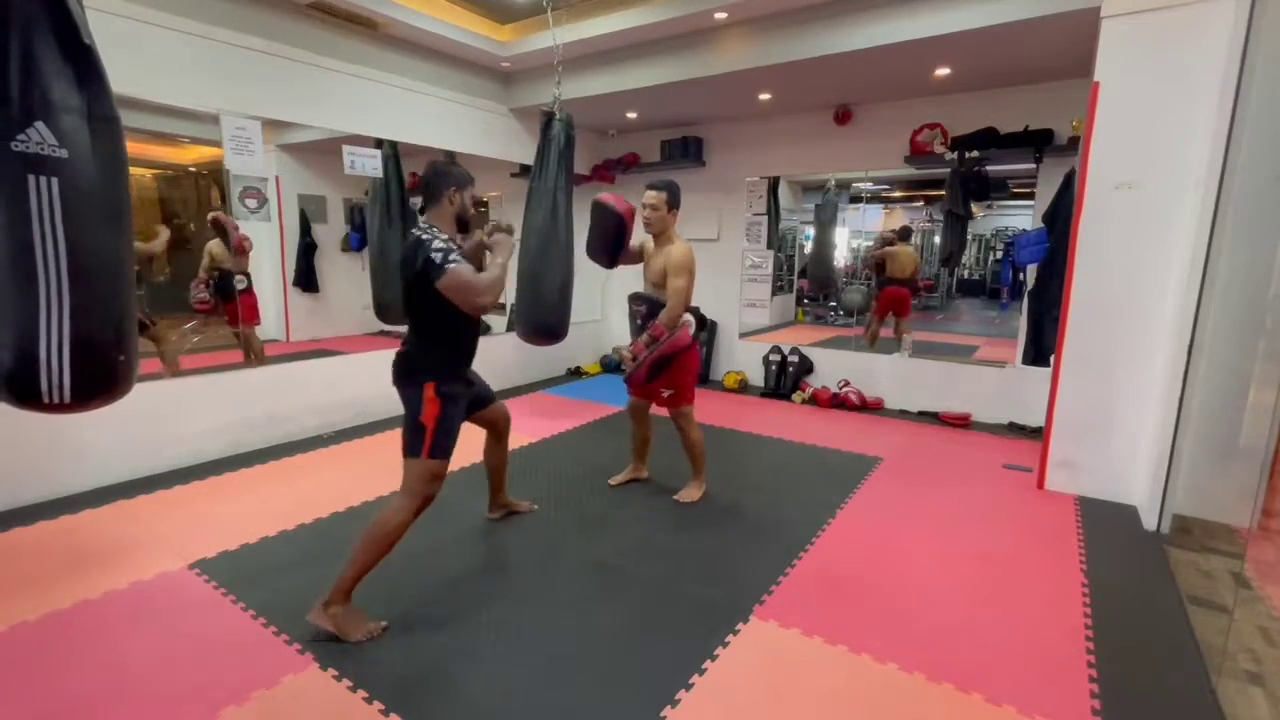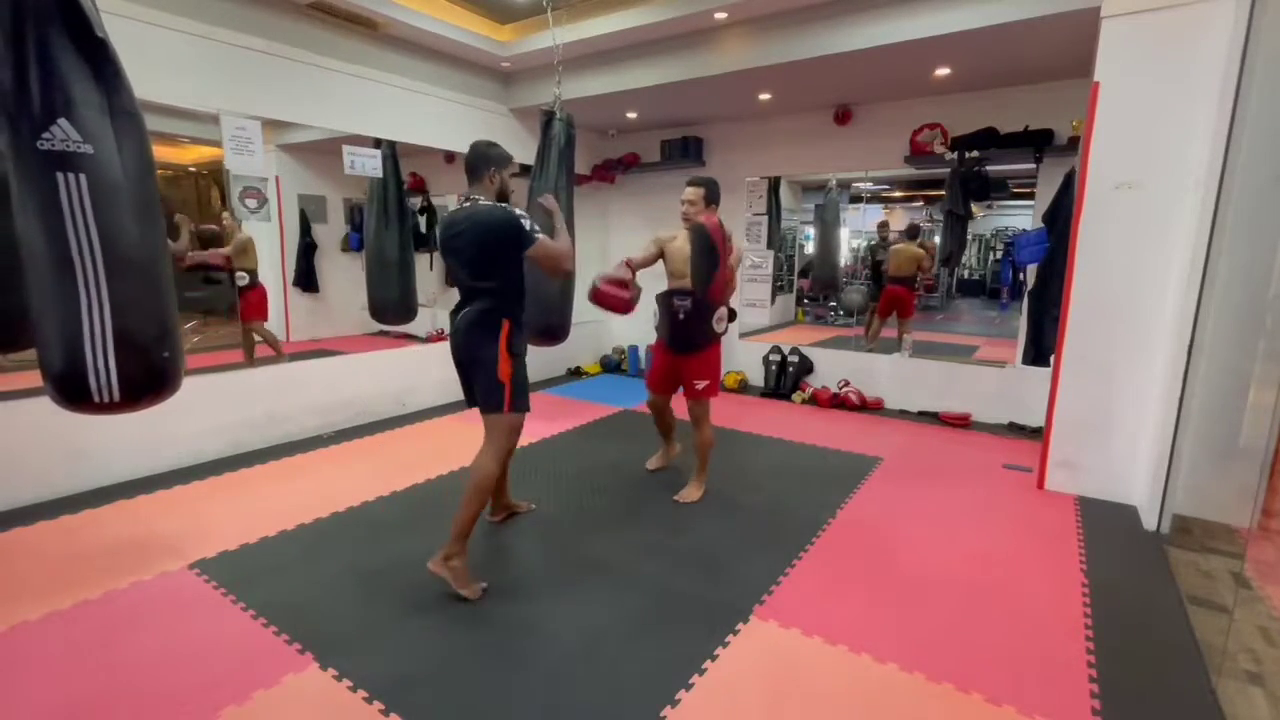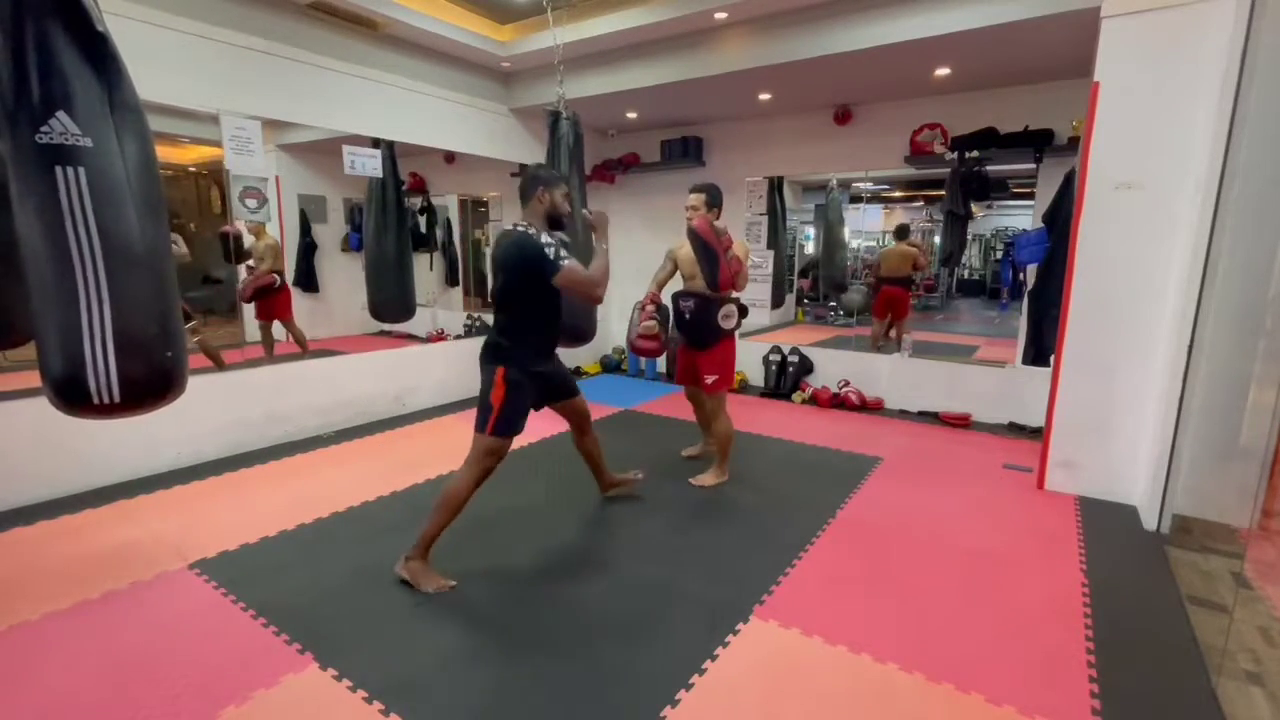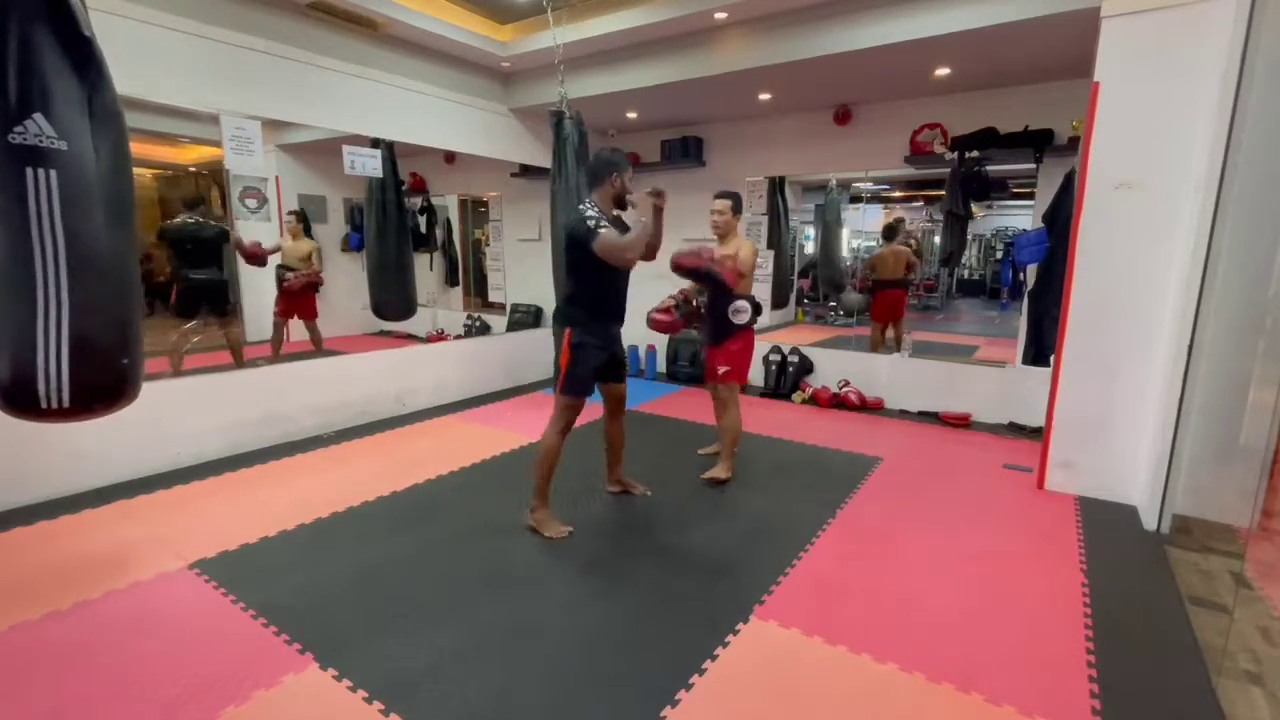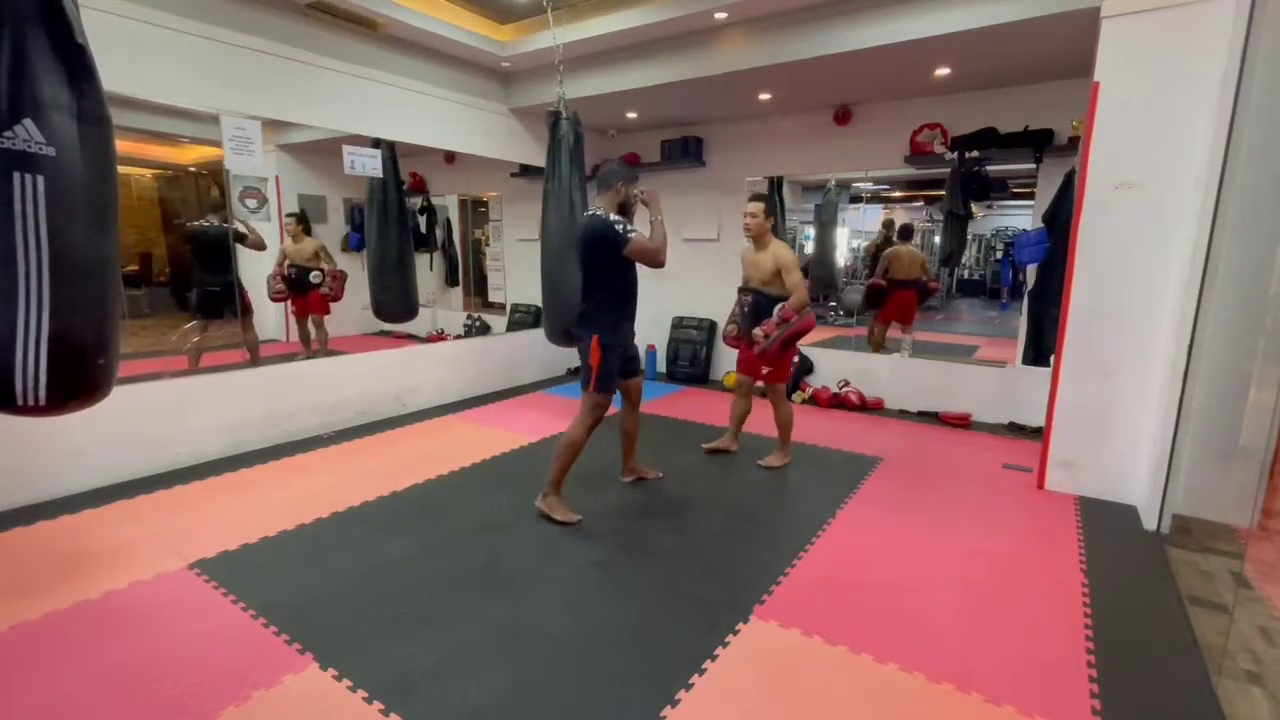
dt=0.5s
person 1, frame 1
left shoulder: (437, 239)
right shoulder: (432, 247)
right elbow: (479, 298)
left wrist: (487, 237)
right wrist: (500, 253)
left hip: (449, 369)
right hip: (431, 378)
left knee: (499, 420)
right knee: (420, 491)
left ankle: (499, 501)
right ankle: (336, 604)
person 1, frame 2
left shoulder: (450, 223)
right shoulder: (505, 218)
right elbow: (562, 264)
right wrist: (557, 215)
left hip: (465, 329)
right hip: (495, 333)
left knee: (500, 424)
right knee: (502, 438)
left ankle: (500, 502)
right ankle: (451, 555)
person 1, frame 3
left shoulder: (512, 238)
right shoulder: (533, 245)
right elbow: (593, 290)
right wrist: (601, 238)
left hip: (540, 358)
right hip: (510, 365)
left knee: (581, 417)
right knee: (482, 464)
left ankle: (606, 481)
right ankle: (416, 558)
person 1, frame 4
left shoulder: (616, 219)
right shoulder: (587, 218)
left elbow: (648, 253)
right elbow: (624, 255)
left wrist: (656, 213)
right wrist: (643, 214)
left hip: (608, 330)
right hip: (579, 331)
left knee: (617, 403)
right knee: (563, 418)
left ankle: (615, 478)
right ankle: (539, 507)
person 1, frame 5
left shoulder: (601, 222)
right shoulder: (605, 225)
left elbow: (634, 249)
right elbow: (658, 256)
left wrist: (635, 214)
right wrist: (655, 211)
left hip: (616, 328)
right hip: (601, 331)
left knee: (633, 393)
right knee: (592, 412)
left ankle: (629, 467)
right ankle: (550, 494)
person 2, frame 1
left shoulder: (678, 254)
right shoulder: (648, 247)
left elbow: (675, 310)
right elbow: (615, 258)
left knee: (682, 417)
right knee: (636, 408)
left ankle: (698, 480)
right ankle: (638, 467)
person 2, frame 2
left shoulder: (726, 248)
right shoulder: (668, 242)
left elbow: (725, 293)
right elbow: (635, 261)
left wrist: (723, 264)
right wrist: (624, 269)
left hip: (703, 341)
right hip: (668, 336)
left knee: (699, 413)
right knee: (656, 401)
left ankle: (699, 480)
right ankle: (669, 446)
person 2, frame 3
left shoulder: (733, 248)
right shoulder: (678, 250)
left elbow: (739, 284)
right elbow: (657, 284)
left hip: (717, 336)
right hip: (690, 334)
left knee: (714, 404)
right knee: (693, 394)
left ankle: (721, 468)
right ankle: (708, 441)
person 2, frame 4
left shoulder: (744, 248)
right shoulder: (712, 251)
left elbow: (742, 268)
right elbow: (696, 283)
right wrist: (675, 300)
left hip: (735, 331)
right hip: (714, 330)
left knee: (728, 394)
right knee: (715, 390)
left ankle: (726, 464)
right ankle: (725, 442)
person 2, frame 5
left shoulder: (783, 255)
right shoulder: (748, 252)
left elbow: (801, 297)
right wrist: (738, 321)
right hip: (753, 330)
left knee: (776, 393)
right knee: (742, 384)
left ankle: (783, 451)
right ankle: (731, 438)
